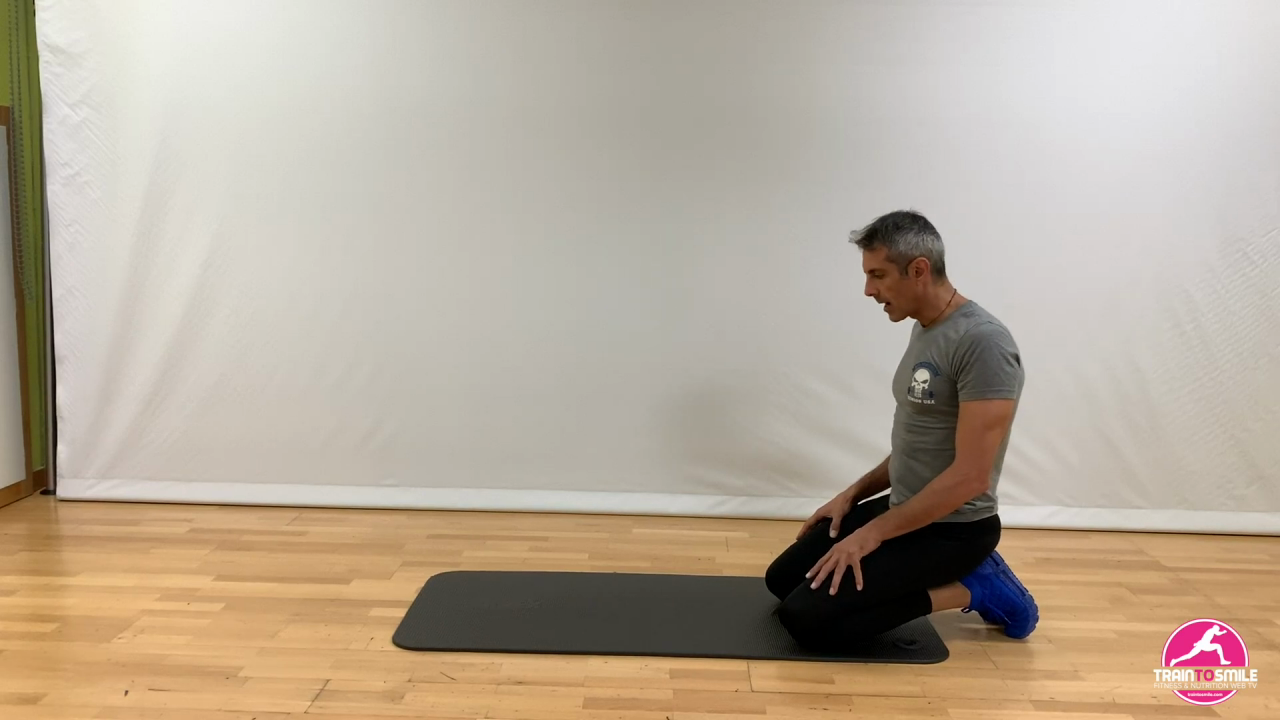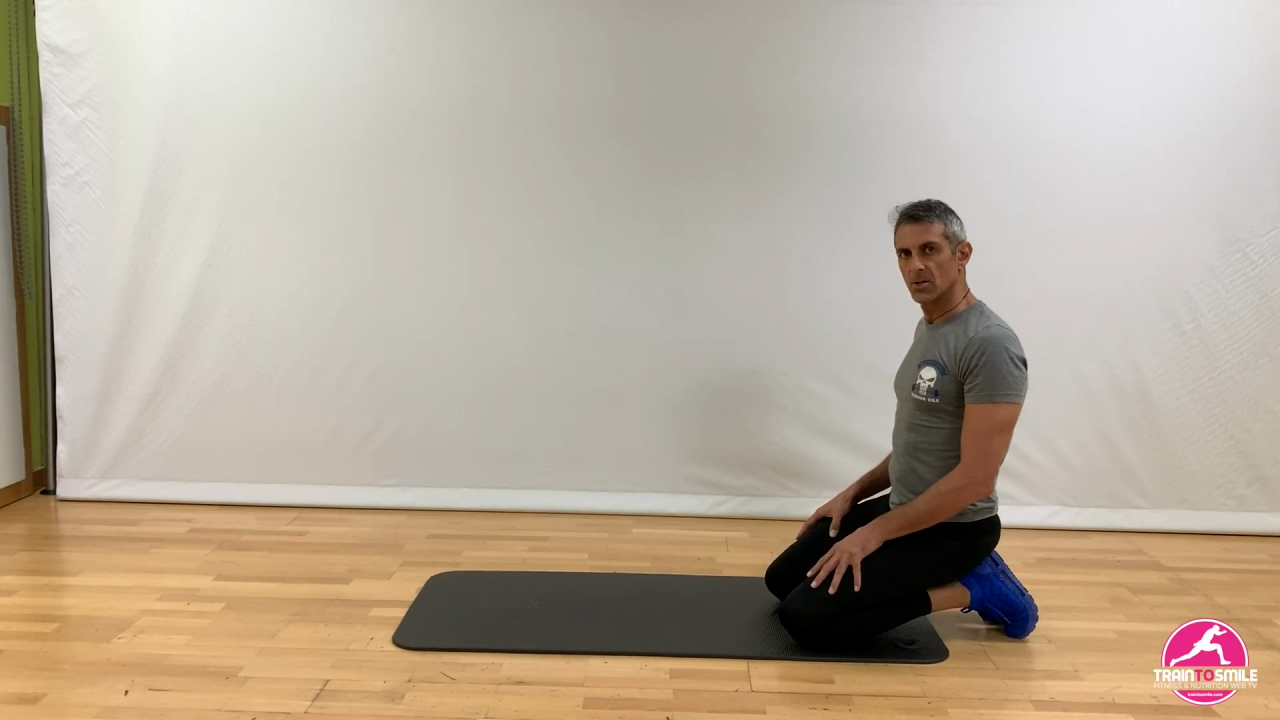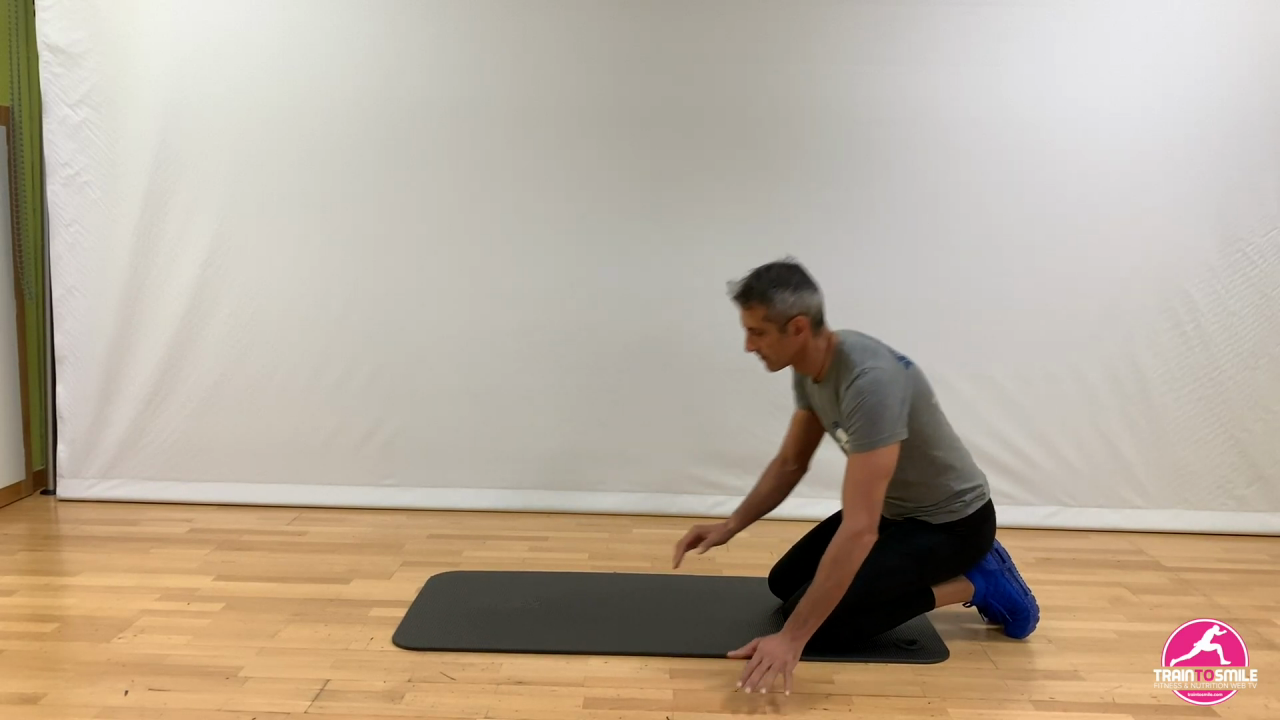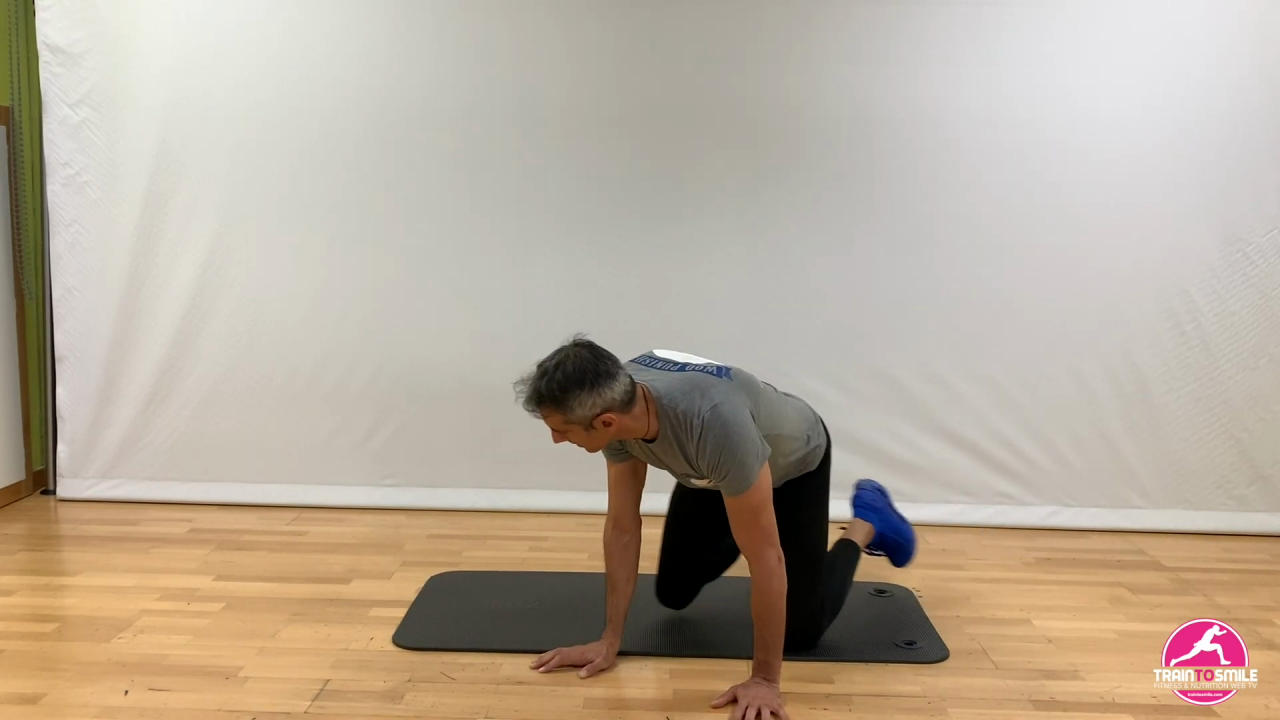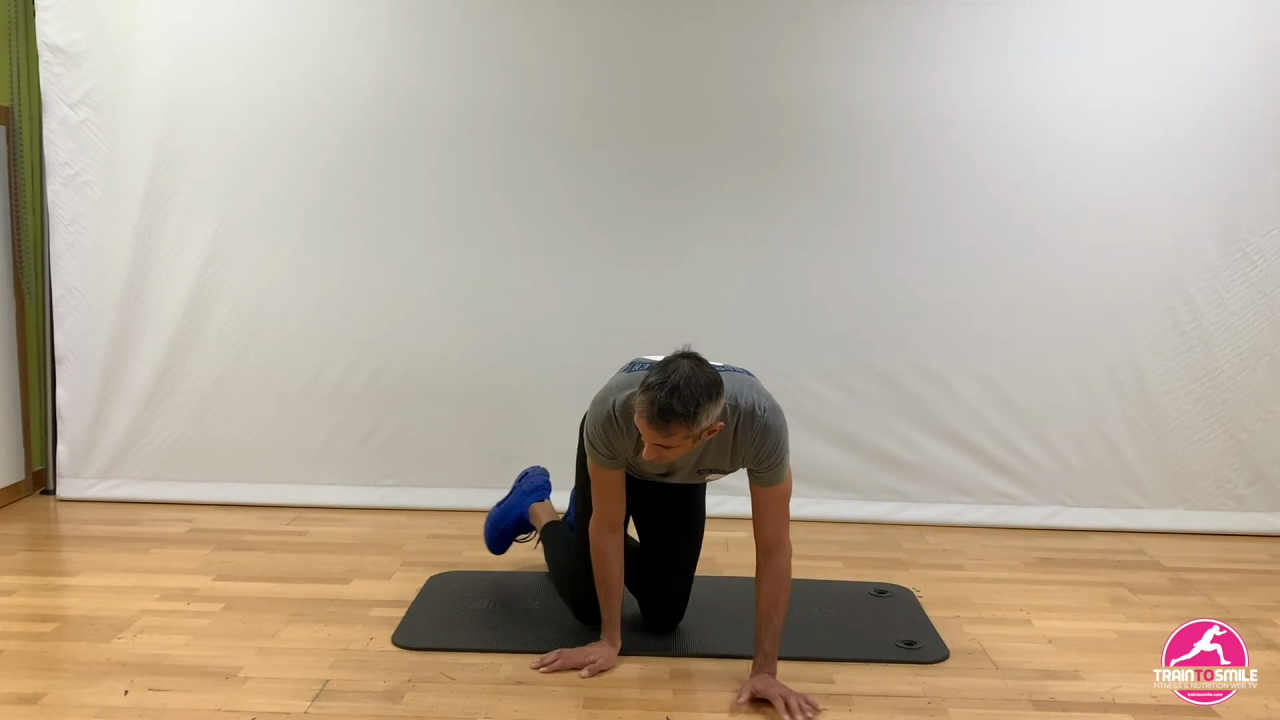
dt=0.7s
person 1, frame 1
left shoulder: (982, 343)
right shoulder: (925, 332)
left elbow: (970, 475)
left wrist: (874, 533)
right wrist: (853, 493)
left hip: (951, 529)
right hip: (906, 507)
left knee: (805, 616)
right knee: (783, 579)
left ankle: (969, 588)
right ankle: (955, 577)
person 1, frame 2
left shoulder: (989, 345)
right shoulder: (928, 328)
left elbow: (975, 477)
left wrist: (874, 534)
right wrist: (852, 494)
left hip: (951, 529)
right hip: (904, 507)
left knee: (805, 617)
right knee: (783, 579)
left ankle: (970, 590)
right ankle: (954, 579)
person 1, frame 3
left shoulder: (871, 383)
right shoulder: (809, 369)
left elbow: (860, 528)
right elbow: (791, 460)
left wrist: (791, 639)
right wrist: (731, 525)
left hip: (951, 525)
right hip: (899, 509)
right knee: (785, 582)
left ankle: (968, 583)
right ankle: (936, 575)
person 1, frame 4
left shoulder: (712, 424)
right shoulder: (613, 406)
left elbow: (766, 560)
right elbow: (621, 523)
left wrist: (766, 679)
right wrist: (610, 640)
left hip: (795, 465)
left knee: (800, 632)
right knee: (673, 593)
left ankle: (866, 529)
person 1, frame 5
left shoulder: (761, 422)
right shoulder: (612, 411)
left elbow: (774, 549)
right elbow: (607, 526)
left wrist: (765, 670)
right wrist: (608, 641)
right hip: (610, 460)
left knee: (663, 613)
right knee: (586, 603)
right ankle: (537, 508)
